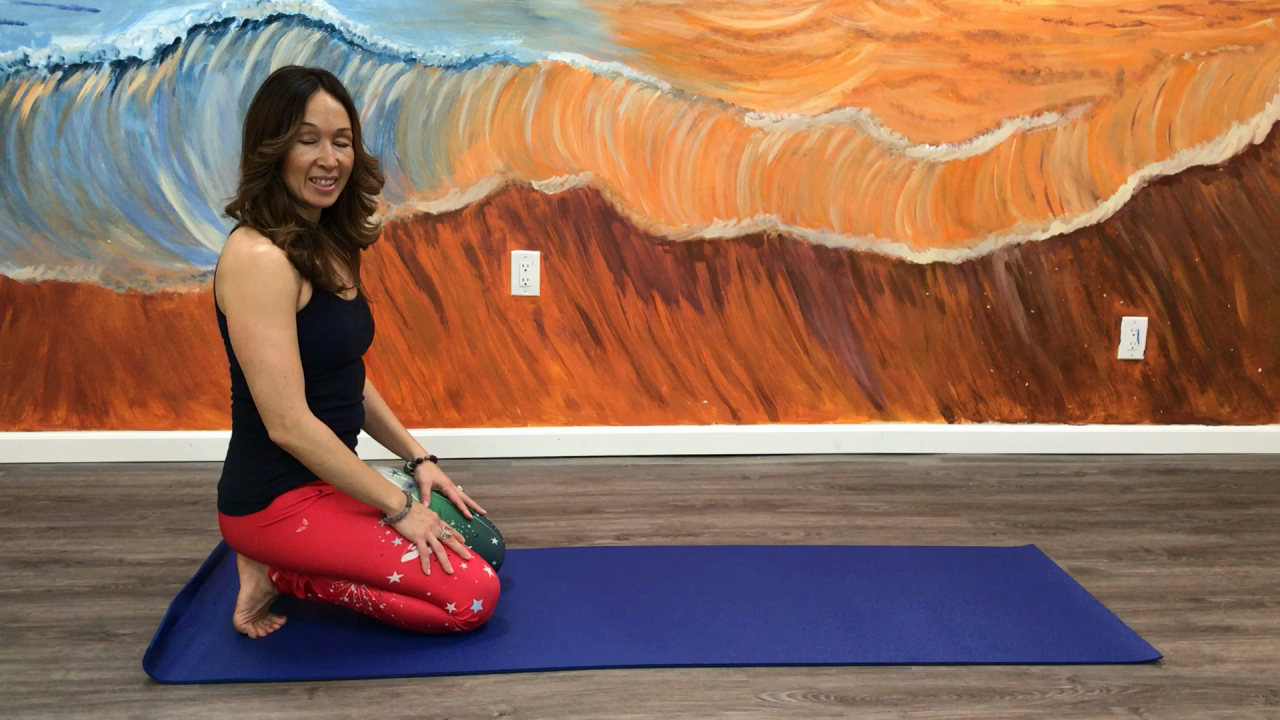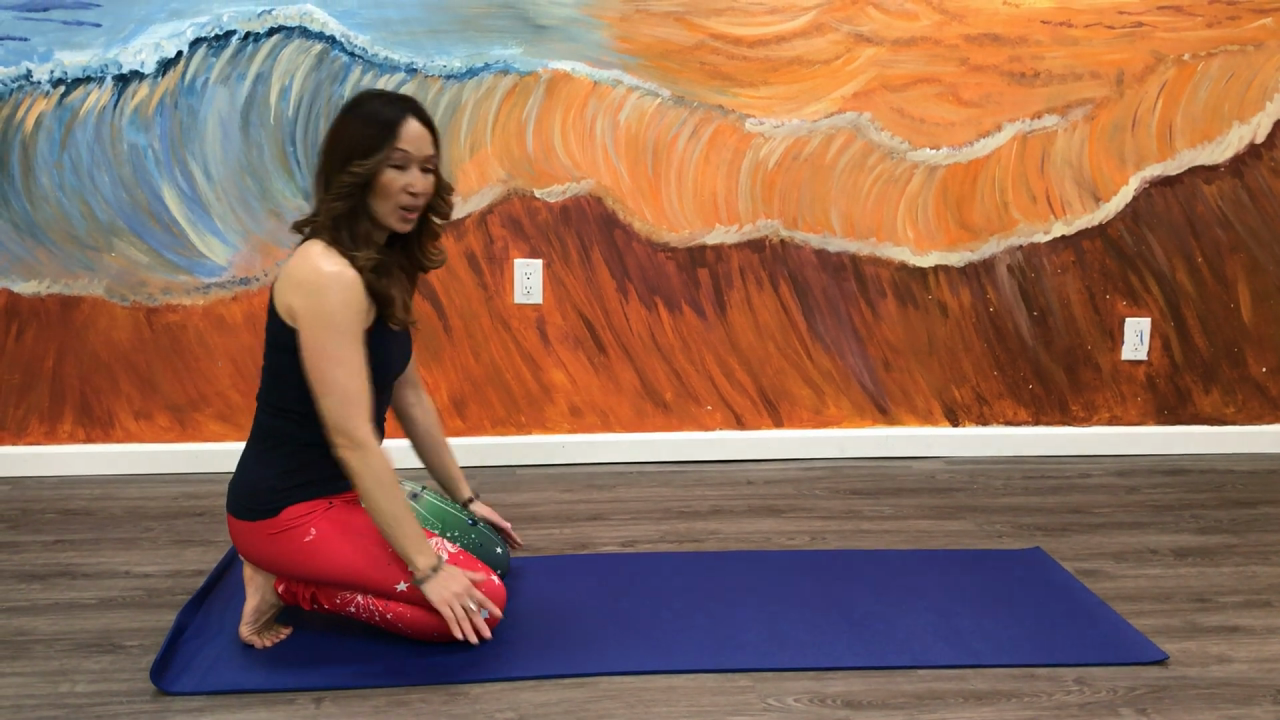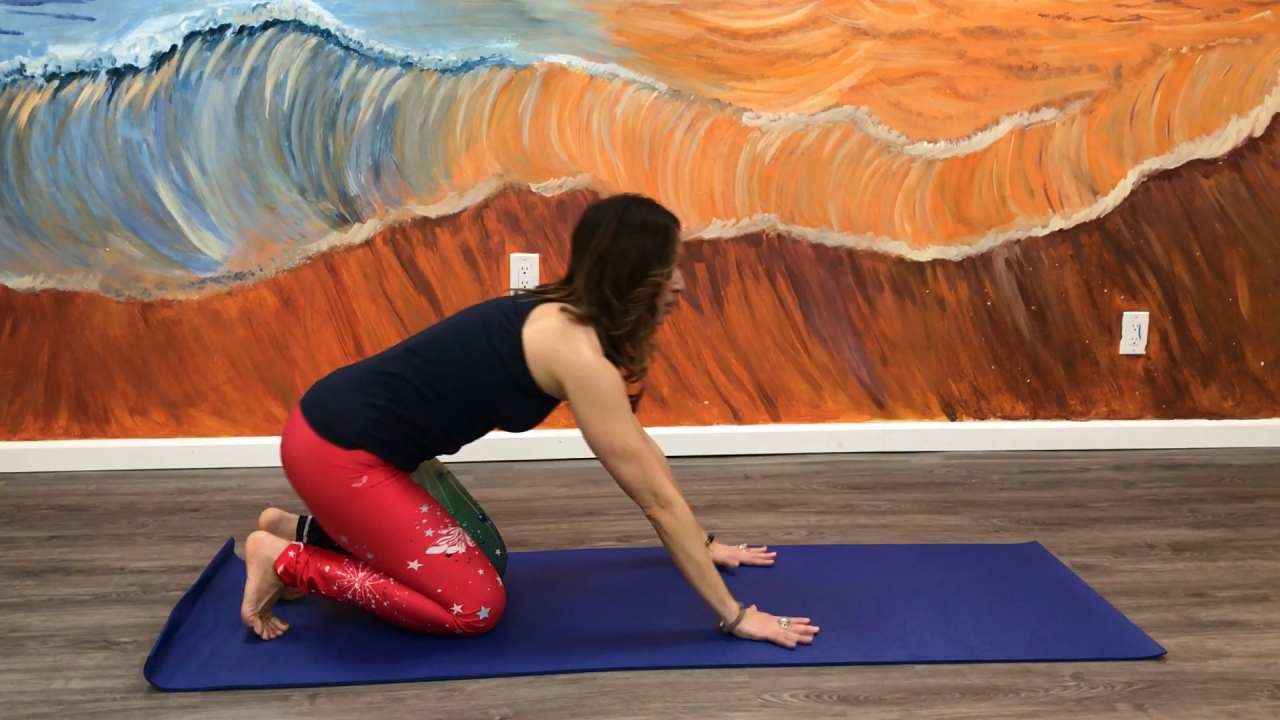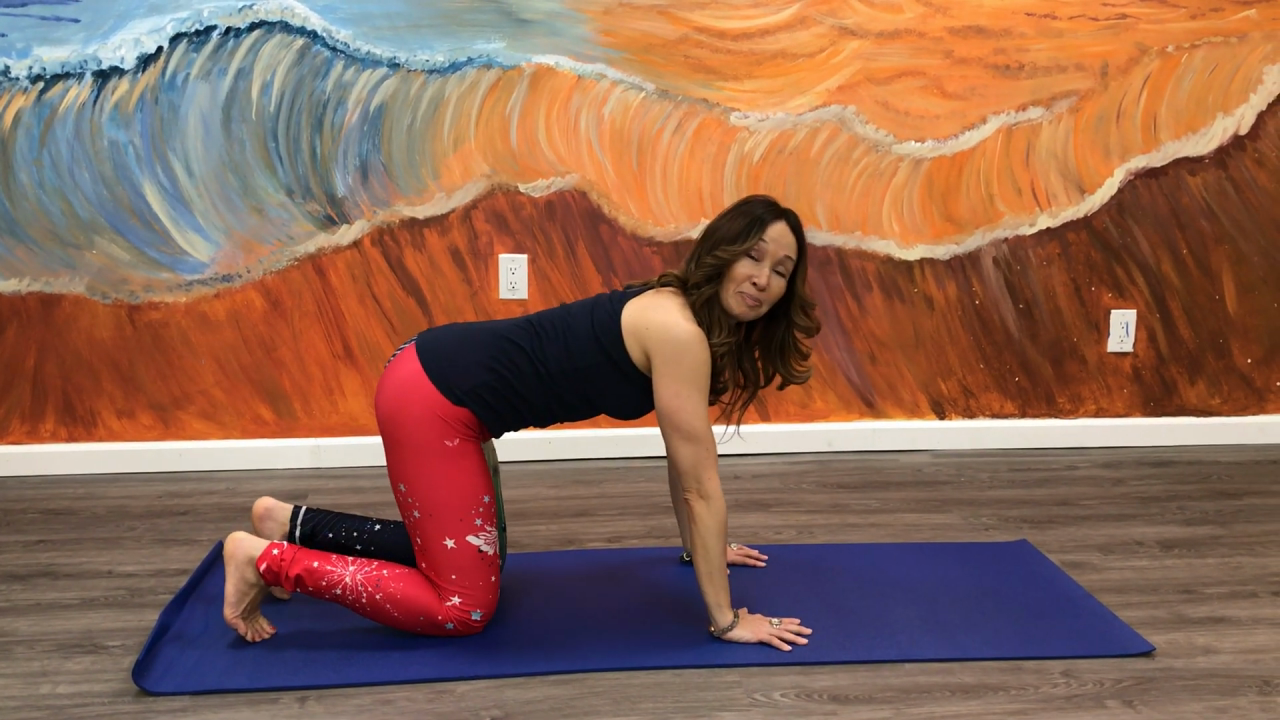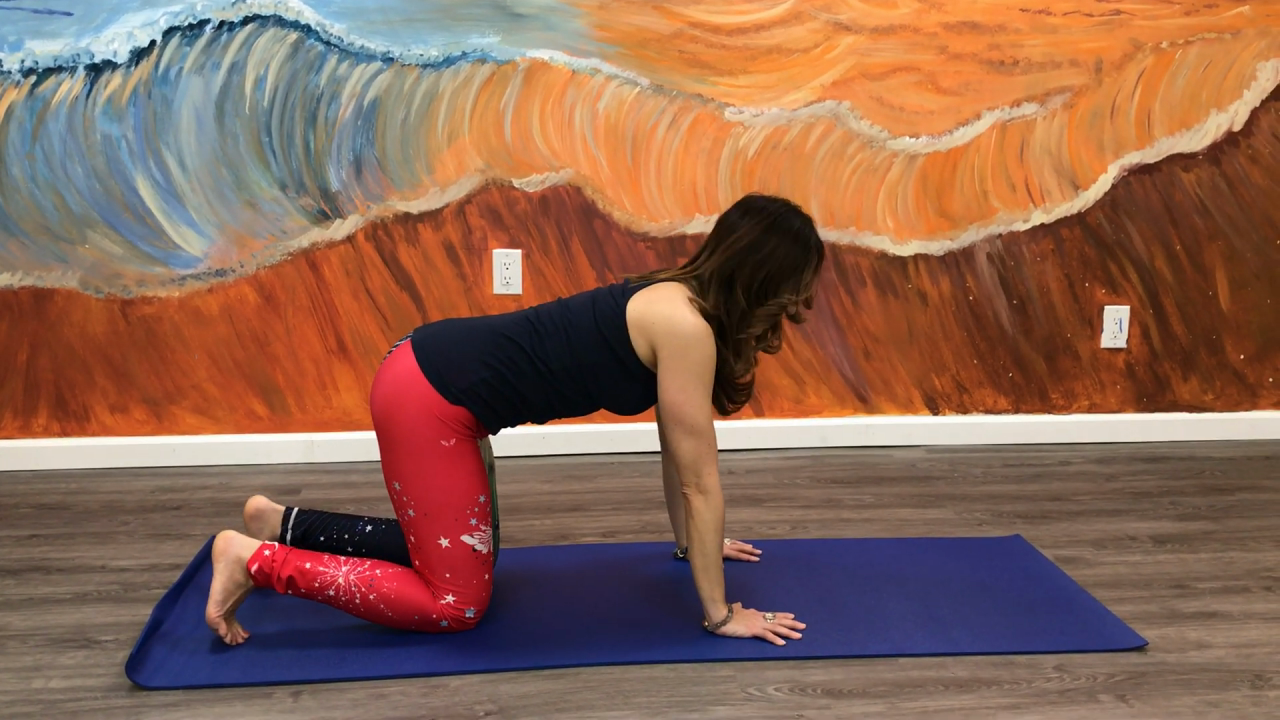
dt=1s
person 1, frame 1
left shoulder: (325, 244)
right shoulder: (259, 258)
right elbow: (288, 422)
left wrist: (418, 459)
right wrist: (398, 507)
left hip: (320, 481)
right hip: (278, 498)
left knee: (477, 545)
right knee: (472, 594)
left ankle: (284, 565)
right ankle: (281, 574)
person 1, frame 2
left shoulder: (386, 265)
right shoulder: (329, 275)
left elbow: (409, 395)
right elbow: (353, 438)
left wrist: (463, 496)
right wrist: (426, 568)
left hip: (326, 495)
right hip: (287, 508)
left knee: (473, 561)
right knee: (481, 597)
left ankle: (292, 571)
right ankle: (287, 584)
person 1, frame 3
left shoulder: (564, 320)
right shoulder: (576, 351)
left elbow: (641, 450)
right elbow: (657, 497)
left wrist: (701, 544)
right wrist: (733, 615)
left hip: (350, 429)
right hip: (336, 448)
left knee: (473, 558)
right knee: (474, 605)
left ankle: (298, 530)
right ankle: (287, 562)
person 1, frame 4
left shoulder: (689, 317)
right shoulder: (679, 332)
left elbow: (682, 464)
right elbow: (702, 486)
left wrist: (700, 548)
right wrist: (726, 619)
left hip: (437, 384)
right hip: (430, 398)
left knee: (462, 557)
right knee: (463, 606)
left ankle: (292, 524)
right ankle: (263, 558)
person 1, frame 5
left shoulder: (680, 305)
right shoulder: (686, 326)
left elbow: (675, 452)
right elbow: (700, 480)
left wrist: (689, 543)
right wrist: (720, 612)
left hip: (433, 378)
right hip: (428, 397)
left knee: (456, 553)
right knee: (457, 601)
left ankle: (285, 525)
right ankle: (253, 559)
